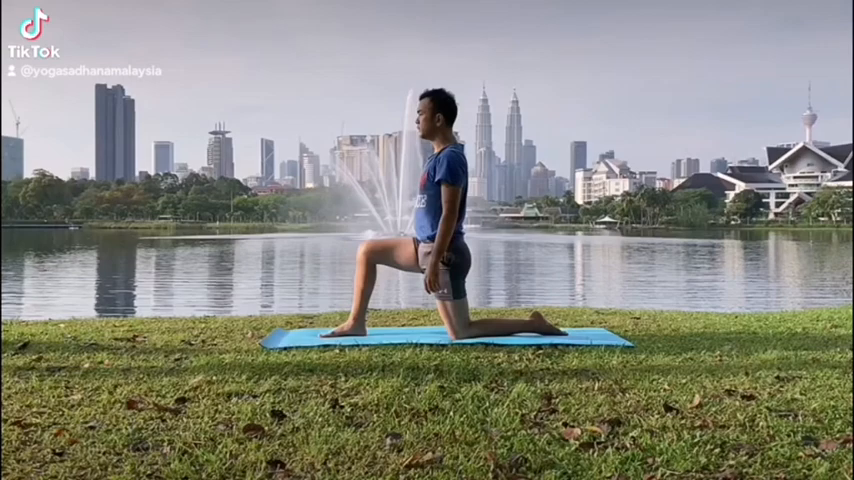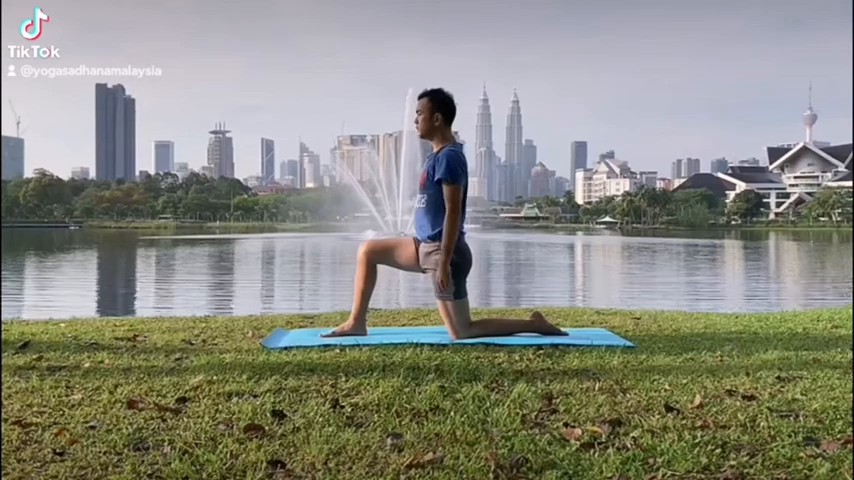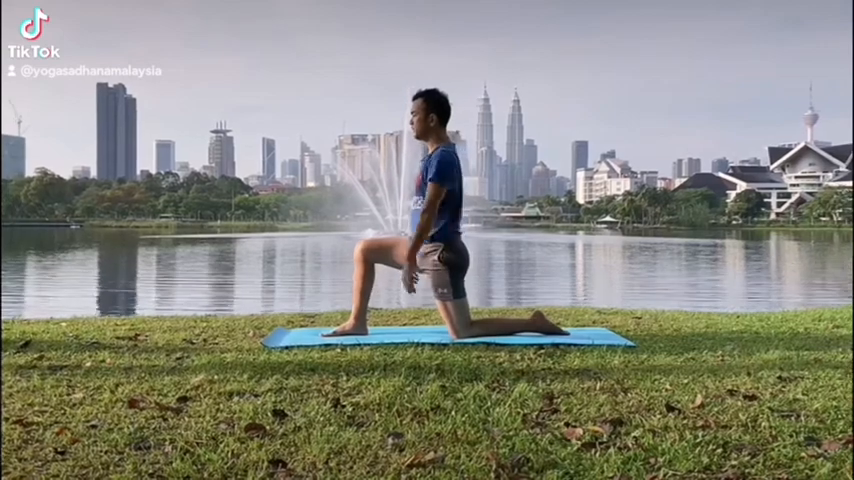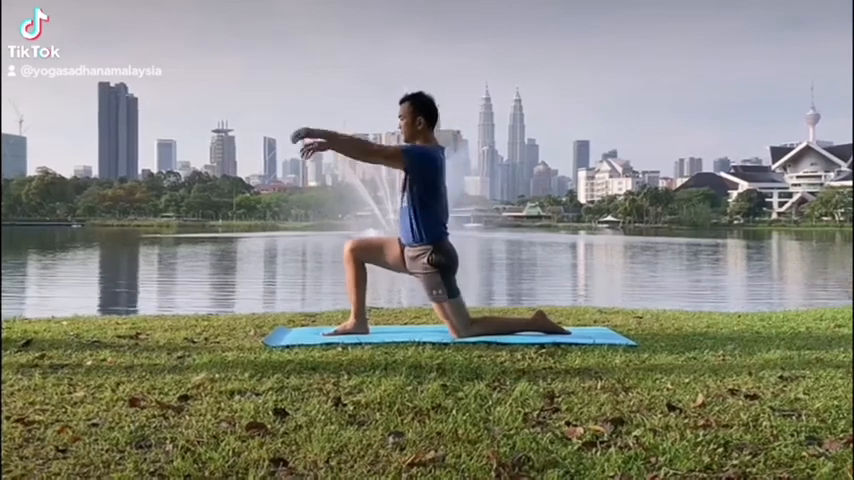
dt=0.4s
person 1, frame 1
left shoulder: (450, 158)
right shoulder: (440, 156)
left elbow: (449, 215)
left wrist: (433, 264)
left hip: (444, 253)
right hip: (425, 246)
left knee: (461, 332)
right knee: (367, 251)
left ankle: (532, 324)
right ankle: (356, 322)
person 1, frame 2
left shoulder: (449, 157)
right shoulder: (439, 155)
left elbow: (453, 213)
left wrist: (443, 263)
left hip: (442, 251)
right hip: (425, 246)
left knee: (462, 332)
right knee: (367, 251)
left ankle: (533, 324)
right ankle: (356, 323)
person 1, frame 3
left shoulder: (442, 158)
right shoulder: (436, 155)
left elbow: (429, 212)
left wrist: (409, 261)
right wrist: (412, 255)
left hip: (441, 253)
right hip: (426, 247)
left knee: (462, 331)
right knee: (363, 250)
left ankle: (533, 323)
right ankle: (357, 322)
person 1, frame 4
left shoulder: (423, 155)
right shoulder: (427, 153)
left elbow: (371, 153)
right elbow: (374, 154)
left wrist: (324, 135)
right wrist: (329, 141)
left hip: (431, 256)
right hip: (412, 248)
left knee: (462, 329)
right knee: (353, 249)
left ankle: (532, 323)
right ankle: (357, 321)
